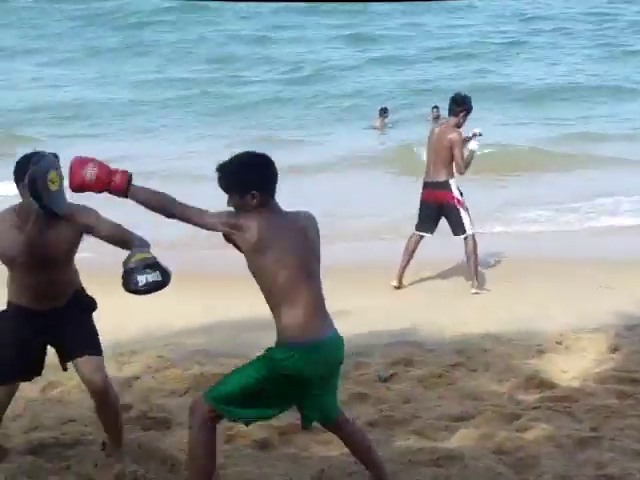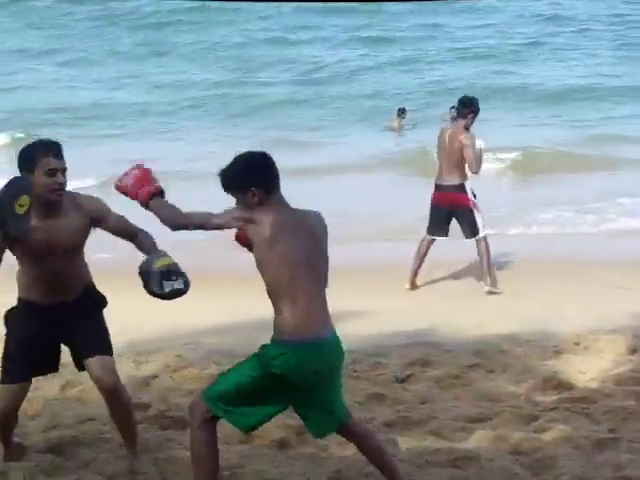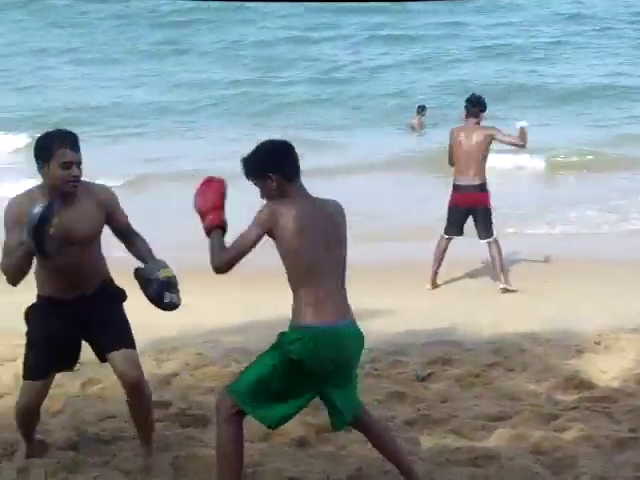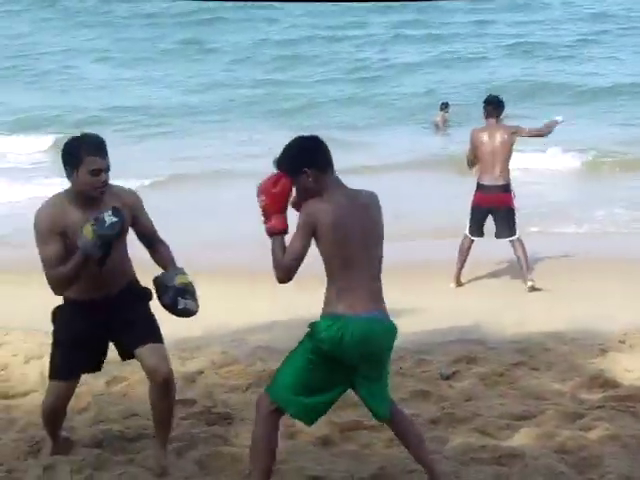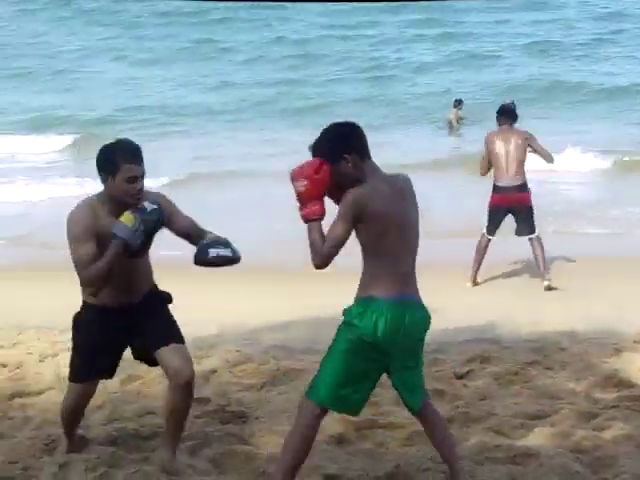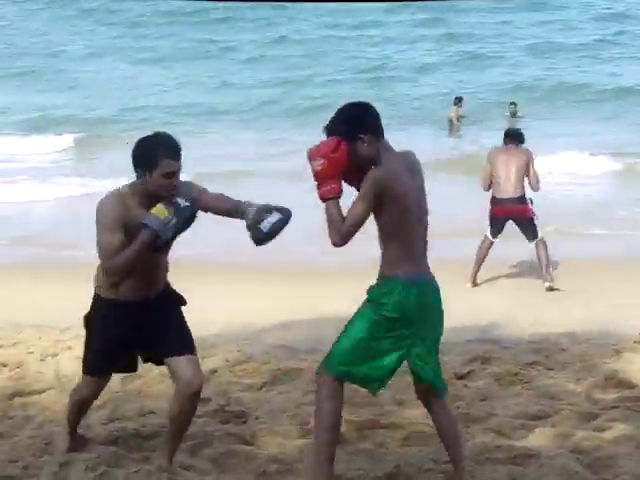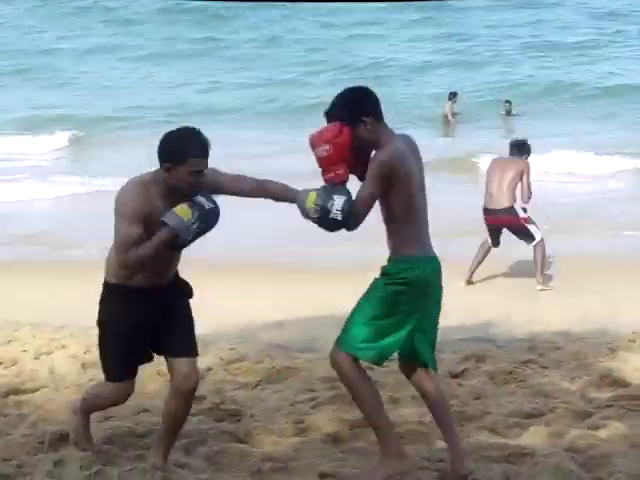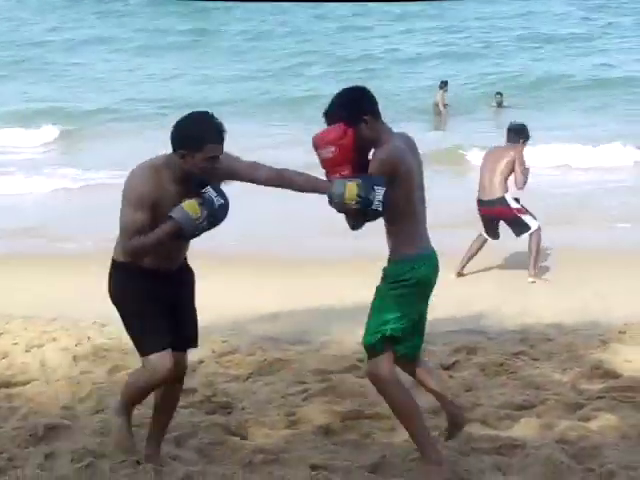
dt=0.1s
person 1, frame 1
left shoulder: (245, 225)
right shoulder: (307, 222)
left elbow: (171, 208)
left wrist: (113, 182)
left hip: (293, 355)
right hip: (330, 346)
left knee: (203, 410)
right knee: (330, 417)
person 1, frame 2
left shoulder: (252, 219)
right shoulder: (316, 221)
left elbow: (177, 221)
left wrist: (147, 195)
left hip: (288, 356)
right hip: (328, 348)
left knee: (201, 412)
right knee: (338, 420)
person 1, frame 3
left shoulder: (274, 212)
right shoulder: (335, 210)
left elbow: (221, 263)
left wrist: (211, 221)
left hip: (305, 339)
right hip: (347, 335)
left knee: (228, 408)
right knee: (352, 412)
person 1, frame 4
left shoulder: (313, 210)
right shoulder: (371, 201)
left elbow: (283, 274)
left wrist: (274, 222)
left hip: (335, 330)
right hip: (379, 328)
left knee: (268, 407)
right knee: (385, 408)
person 1, frame 5
left shoulder: (359, 197)
right shoulder: (404, 183)
left elbow: (321, 259)
left wrist: (310, 207)
left hip: (371, 314)
right hip: (412, 313)
left knee: (312, 406)
right knee: (421, 405)
person 1, frame 6
left shoulder: (378, 177)
right shoulder: (410, 161)
left elbow: (340, 237)
left wrist: (328, 186)
right wrist: (353, 178)
left hip: (394, 295)
right hip: (427, 293)
left knee: (328, 377)
right knee: (431, 392)
person 1, frame 7
left shoulder: (386, 158)
right shoulder: (407, 144)
left elbow: (351, 219)
right wrist: (353, 164)
left hip: (405, 270)
right hip: (425, 266)
left knee: (343, 356)
right knee: (419, 368)
person 1, frame 8
left shoulder: (386, 156)
right shoulder: (405, 143)
left elbow: (356, 214)
left wrist: (337, 171)
left hip: (406, 268)
right hip: (423, 261)
left knee: (379, 367)
right knee: (403, 353)
right ankle: (451, 408)
person 2, frame 1
left shoulder: (79, 216)
left elbow: (130, 240)
left wrist: (141, 255)
right wrist: (38, 214)
left hip: (70, 307)
left knee: (99, 384)
left ankle: (117, 455)
person 2, frame 2
left shoulder: (86, 206)
left elbow: (134, 233)
left wrist: (157, 257)
left hip: (81, 303)
right hip: (33, 311)
left knee: (109, 382)
left ankle: (134, 455)
person 2, frame 3
left shoulder: (100, 196)
left elbow: (130, 236)
left wrist: (154, 266)
left hip: (101, 298)
right hip: (52, 307)
left knee: (132, 377)
right knee: (31, 398)
left ankle: (147, 451)
right ankle: (31, 444)
person 2, frame 4
left shoulder: (126, 200)
right shoulder: (50, 215)
left elbow: (154, 241)
right elbow: (57, 284)
left wrist: (175, 273)
right wrist: (85, 249)
left hip: (127, 298)
right hip: (78, 309)
left knee: (162, 373)
right knee: (57, 398)
left ankle: (161, 450)
right ankle: (56, 444)
person 2, frame 5
left shoulder: (152, 202)
right shoulder: (83, 217)
left elbow: (192, 231)
right elbow: (90, 283)
left wrist: (211, 242)
right wrist: (120, 241)
left hip: (146, 303)
right hip: (100, 314)
left knee: (184, 375)
right knee: (78, 396)
left ankle: (169, 454)
right ankle: (71, 439)
person 2, frame 6
left shoulder: (186, 194)
right shoulder: (113, 206)
left elbow: (228, 205)
right elbow: (113, 272)
left wrist: (252, 212)
right wrist: (150, 232)
left hip: (161, 300)
right hip: (115, 308)
left knee: (191, 383)
right knee: (89, 389)
left ankle: (165, 458)
right ankle: (71, 435)
person 2, frame 7
left shoulder: (201, 182)
right shoulder: (134, 195)
left elbow: (254, 186)
right elbow: (128, 264)
left wrist: (303, 196)
right wrist: (171, 230)
left hip: (168, 291)
right hip: (124, 296)
left knee: (188, 380)
right knee: (117, 391)
left ankle: (160, 457)
right ankle: (80, 412)
person 2, frame 8
left shoulder: (217, 167)
right shoulder: (144, 180)
left elbow: (275, 175)
right elbow: (129, 249)
left wrist: (334, 189)
right wrist: (177, 222)
left hip: (176, 274)
right hip: (133, 277)
left knee: (178, 369)
right knee: (161, 368)
left ankle: (152, 449)
right ankle: (122, 409)
person 3, frame 1
left shoulder: (434, 129)
right shoulder: (455, 135)
right elbow: (461, 169)
left wrist: (468, 138)
right wrist: (472, 150)
left hip: (428, 187)
right hip: (446, 188)
left knee: (418, 233)
right knee: (468, 235)
left ankle: (398, 278)
right ankle: (475, 283)
person 3, frame 2
left shoulder: (443, 132)
right shoulder: (466, 137)
right elbow: (475, 169)
right wrist: (479, 150)
left hip: (440, 190)
right hip: (460, 191)
left knee: (430, 236)
right knee: (480, 237)
left ankle: (411, 280)
right ankle: (489, 283)
person 3, frame 3
left shoulder: (454, 133)
right shoulder: (488, 132)
right elbow: (520, 143)
right wrist: (522, 129)
left hip: (458, 191)
right hip: (479, 191)
left knee: (446, 236)
right knee: (489, 238)
left ankle: (432, 279)
right ankle: (503, 281)
person 3, frame 4
left shoulder: (475, 134)
right shoulder: (510, 131)
left elbow: (470, 164)
right elbow: (543, 132)
right wrist: (555, 121)
left hip: (482, 191)
right hip: (502, 192)
left knee: (470, 235)
right knee: (513, 238)
left ankle: (456, 278)
right ankle: (529, 279)
person 3, frame 5
left shoulder: (490, 137)
right shoulder: (524, 135)
left elbow: (483, 171)
right elbow: (549, 158)
right wrist: (531, 149)
left hip: (499, 192)
right hip: (520, 191)
left knee: (487, 235)
right knee: (533, 236)
left ankle: (473, 277)
right ankle: (546, 278)
person 3, frame 6
left shoulder: (493, 153)
right shoulder: (526, 153)
left elbow: (485, 186)
right elbow: (535, 187)
left hip: (497, 203)
right hip: (519, 203)
left knee: (489, 237)
right knee: (537, 240)
left ankle: (473, 278)
right ankle: (547, 279)
person 3, frame 7
left shoulder: (494, 162)
right shoulder: (523, 165)
right elbow: (525, 198)
right wrist: (529, 186)
left hip: (489, 212)
right hip: (509, 211)
left knee: (491, 241)
right knee: (538, 240)
left ankle: (469, 276)
right ankle: (540, 281)
person 3, frame 8
left shoulder: (490, 152)
right shoulder: (516, 152)
right elbow: (520, 185)
right wrist: (525, 171)
left hip: (483, 203)
right hip: (501, 202)
left knee: (487, 234)
right knee: (534, 229)
left ankle: (460, 268)
right ankle: (532, 273)
